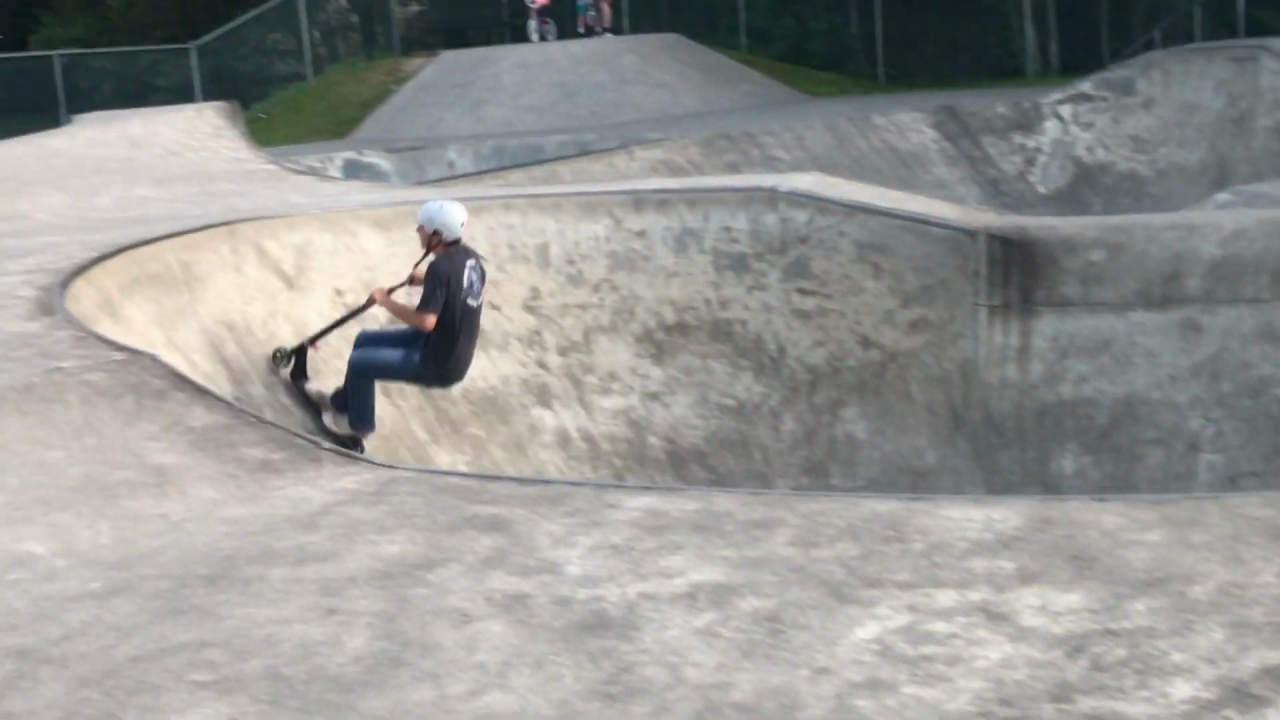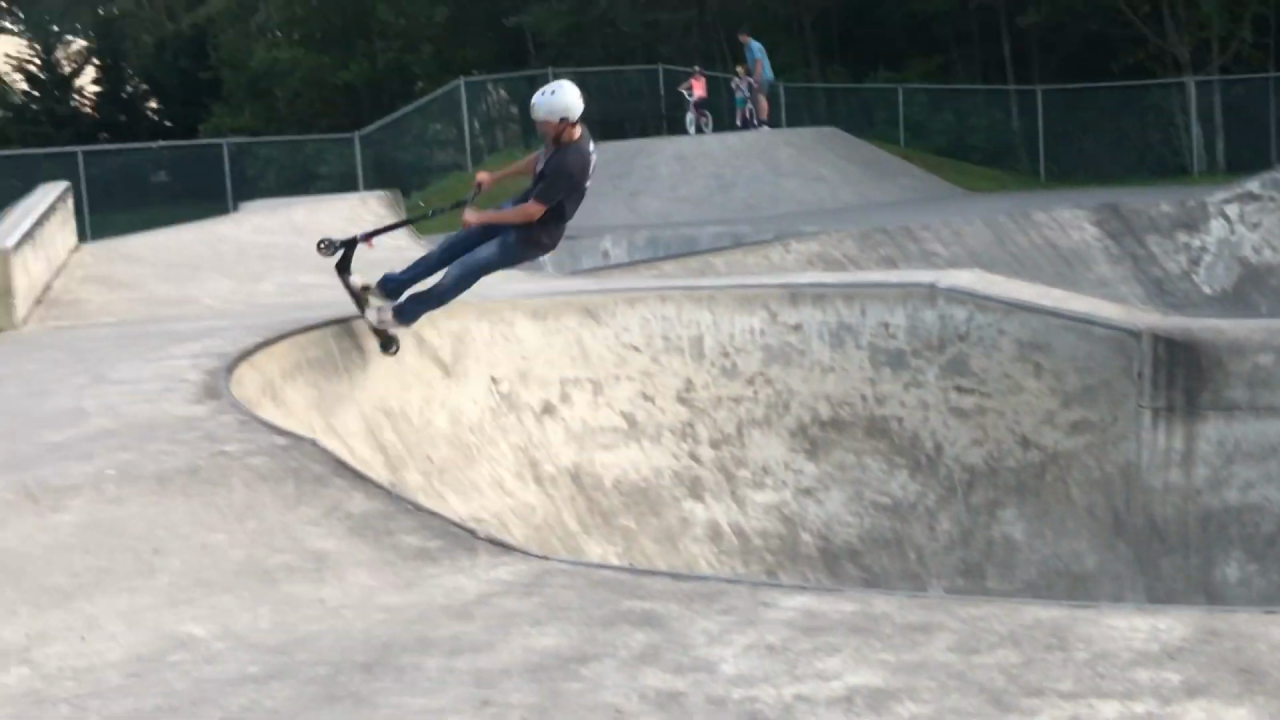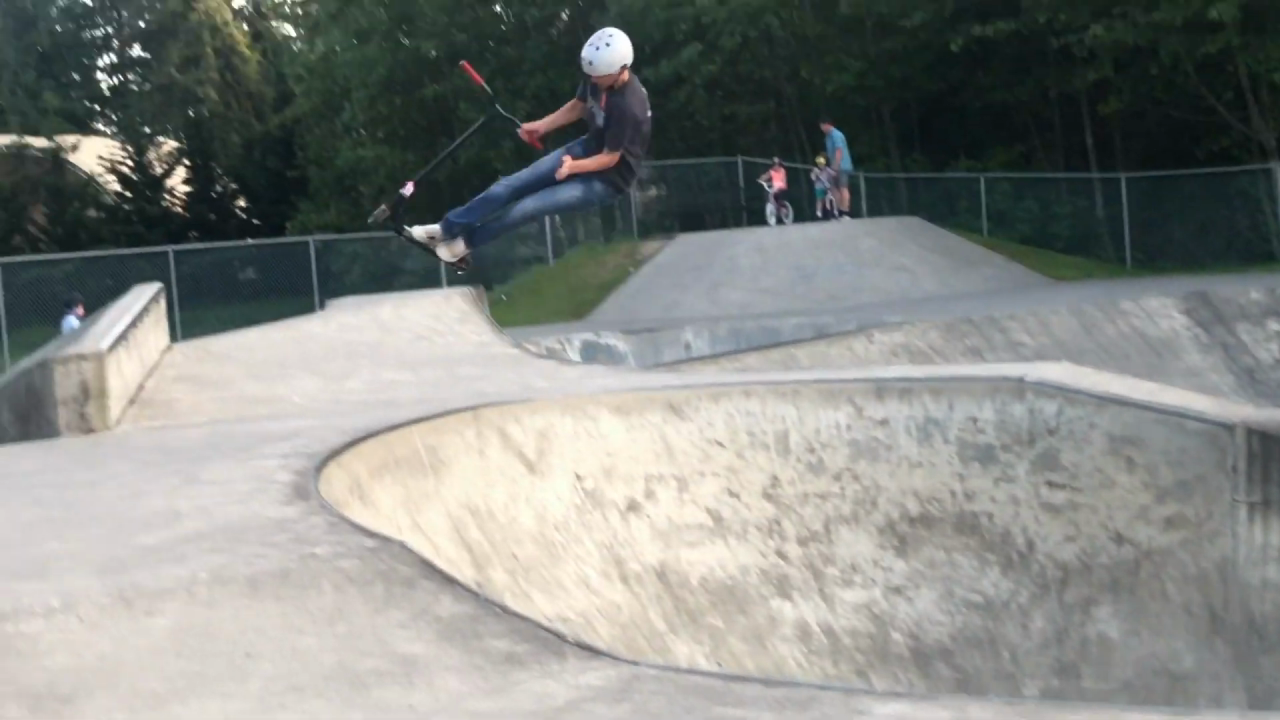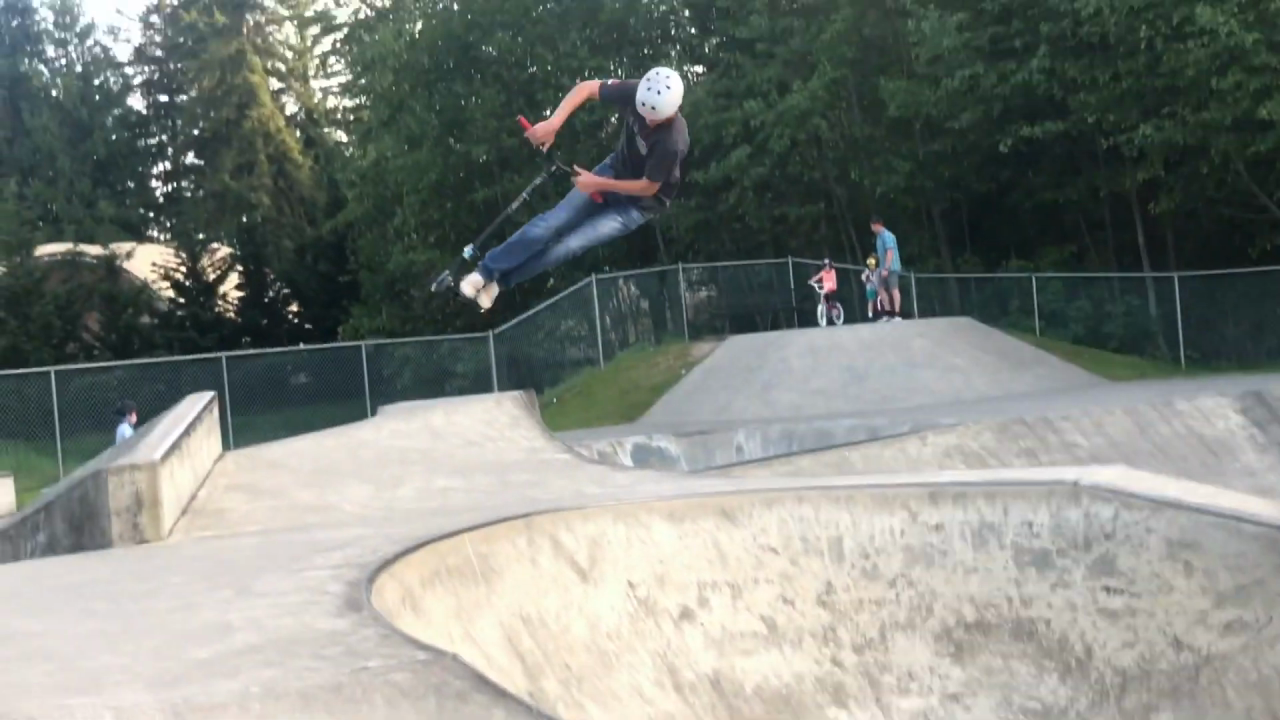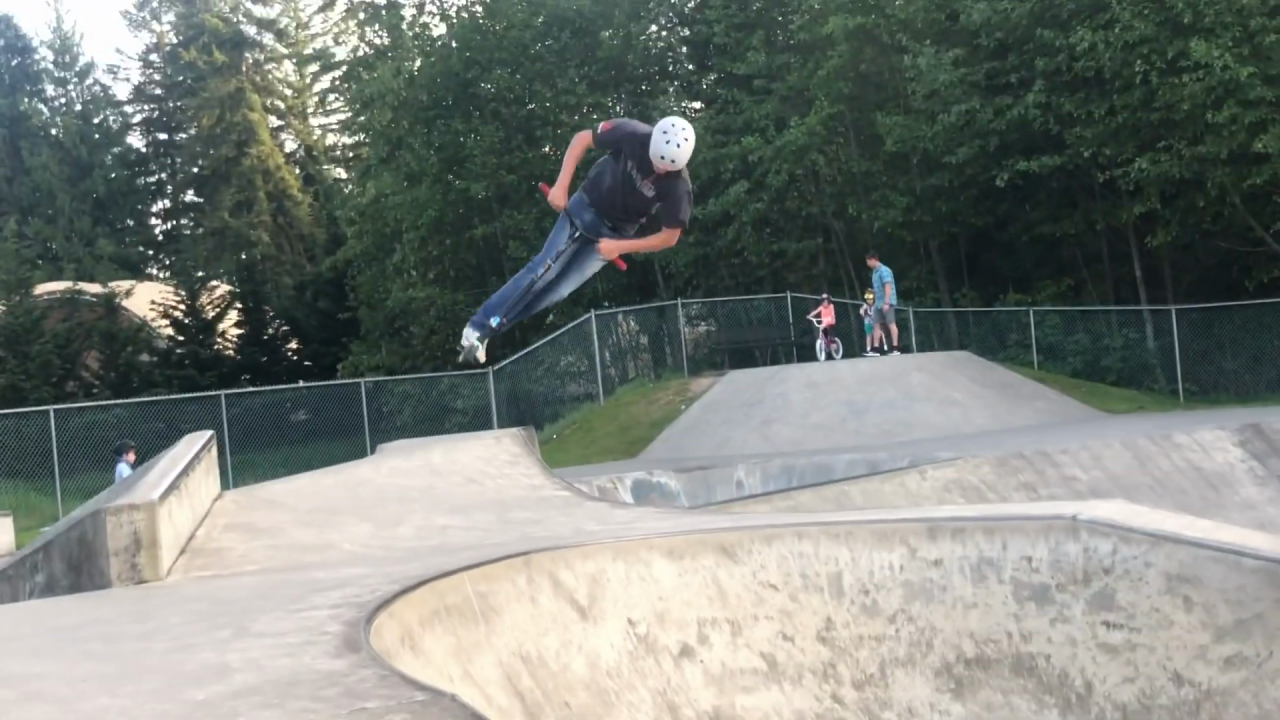
dt=0.2s
person 1, frame 1
left shoulder: (442, 268)
right shoulder: (470, 257)
left elbow: (426, 322)
right elbow: (470, 290)
left wrist: (386, 302)
left hip: (438, 365)
right hip: (456, 353)
left knee: (360, 360)
right knee: (365, 341)
left ankle: (358, 422)
right ankle: (342, 401)
person 1, frame 2
left shoulder: (567, 162)
left elbow: (533, 211)
left wrist: (481, 218)
right wrist: (495, 175)
left hip: (534, 236)
left knee: (461, 273)
right knee: (450, 247)
left ankle: (399, 314)
right ankle: (387, 287)
person 1, frame 3
left shoulder: (629, 109)
right shoulder: (595, 71)
left elbow: (611, 158)
left wrist: (572, 167)
right wrist: (541, 126)
left hip: (606, 179)
right hip: (585, 149)
left knee: (527, 208)
right knee: (511, 185)
left ankle: (466, 240)
right ankle: (447, 228)
person 1, frame 4
left shoulder: (671, 143)
right shoulder: (635, 92)
left elbow: (648, 187)
right elbow: (587, 88)
left wrist: (597, 183)
right wrist: (553, 123)
left hip: (640, 205)
right hip: (614, 171)
left knee: (568, 246)
right knee: (549, 225)
left ankle: (499, 281)
right ankle: (485, 272)
person 1, frame 5
left shoulder: (678, 188)
right shoulder: (633, 135)
left elbow: (670, 237)
right elbow: (581, 138)
left wrist: (620, 247)
right wrist: (561, 186)
left hip: (615, 231)
right hip: (587, 206)
left knee: (555, 291)
right knee: (541, 271)
left ankle: (489, 325)
right ankle: (479, 325)
